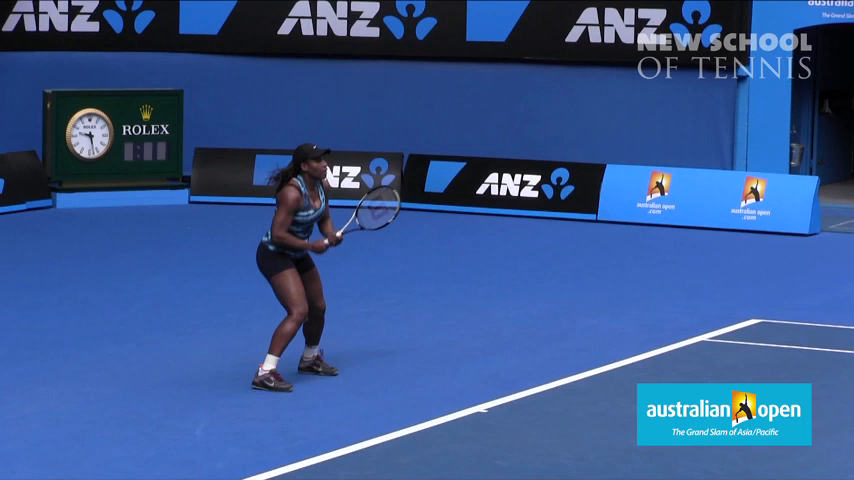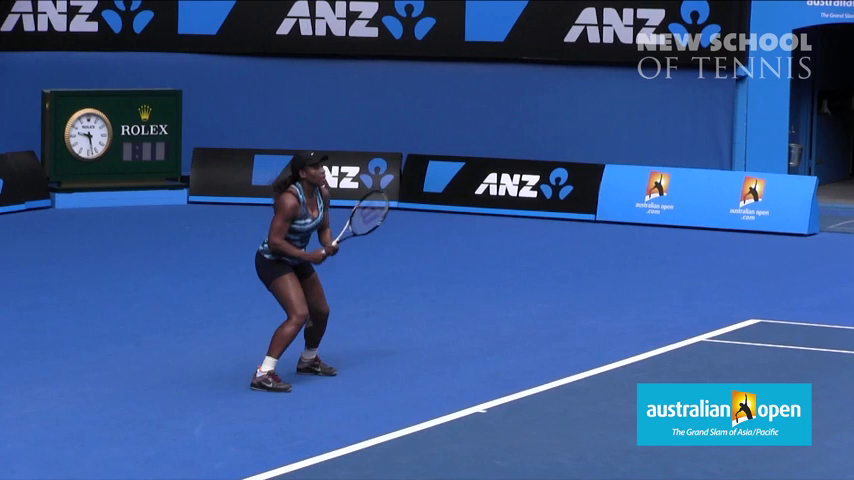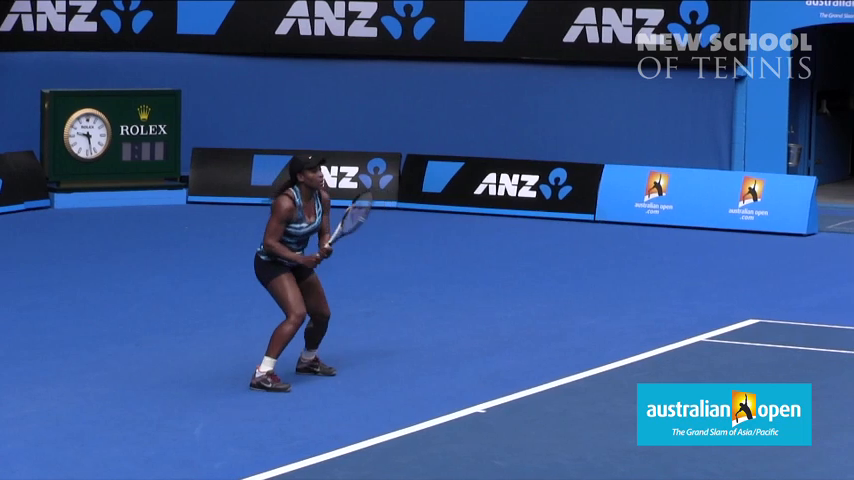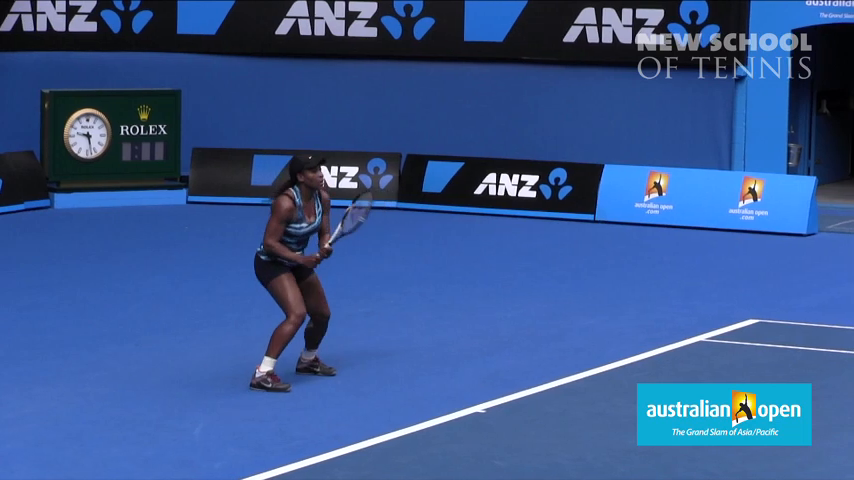
dt=0.3s
person 1, frame 1
left shoulder: (322, 185)
right shoulder: (292, 193)
left elbow: (324, 218)
right elbow: (278, 234)
left wrist: (331, 235)
right wrist: (311, 246)
left hip: (298, 254)
right hip: (275, 254)
left knee: (318, 308)
right knee: (298, 312)
left ankle: (310, 359)
right ankle: (265, 373)
person 1, frame 2
left shoulder: (322, 193)
right shoulder: (290, 201)
left elbow: (323, 227)
right elbow: (275, 241)
left wrist: (328, 245)
right wrist: (308, 256)
left hip: (297, 261)
right hip: (273, 261)
left knee: (321, 312)
right knee: (299, 315)
left ankle: (309, 360)
right ankle: (263, 374)
person 1, frame 3
left shoulder: (322, 198)
right shoulder: (286, 203)
left elbow: (324, 232)
right elbow: (269, 243)
left wrist: (324, 249)
right wrist: (302, 259)
left hip: (296, 261)
right hip: (271, 262)
left knee: (322, 314)
right knee: (296, 314)
left ankle: (308, 360)
right ankle: (263, 374)
person 1, frame 4
left shoulder: (323, 198)
right shoulder: (286, 203)
left elbow: (325, 233)
right elbow: (269, 242)
left wrist: (326, 248)
right wrist: (301, 259)
left hip: (299, 261)
right hip: (272, 262)
left knee: (322, 314)
right knee: (296, 314)
left ankle: (308, 360)
right ankle: (263, 374)
